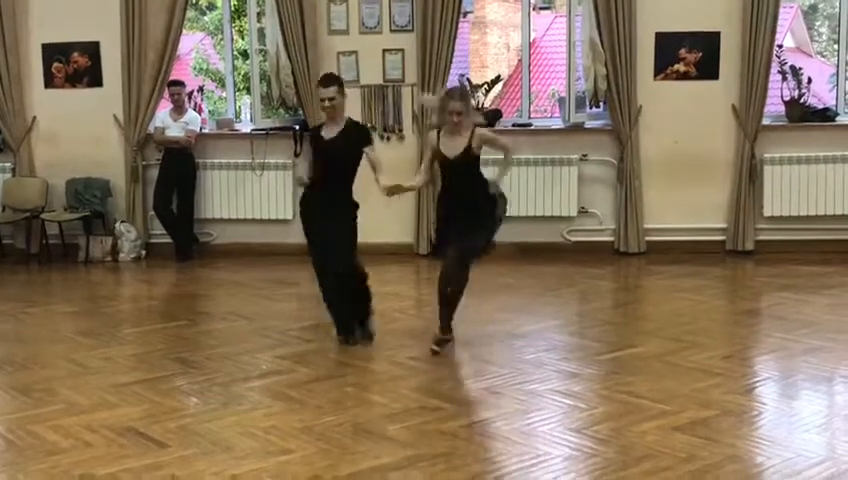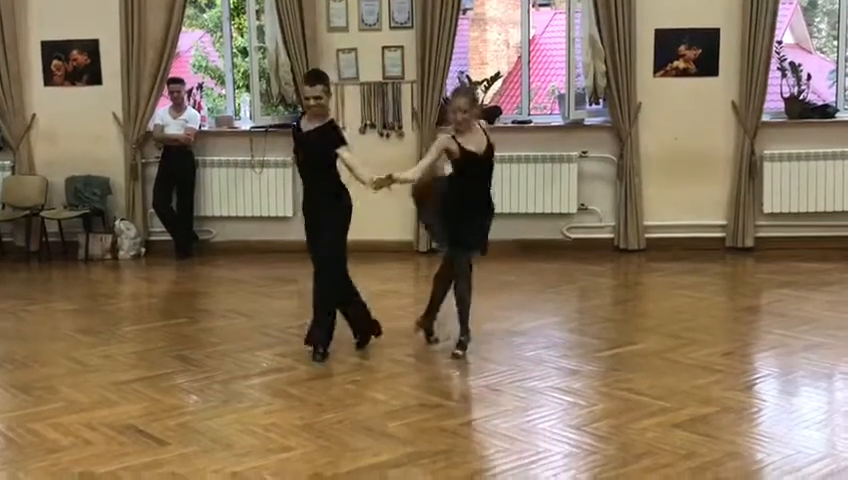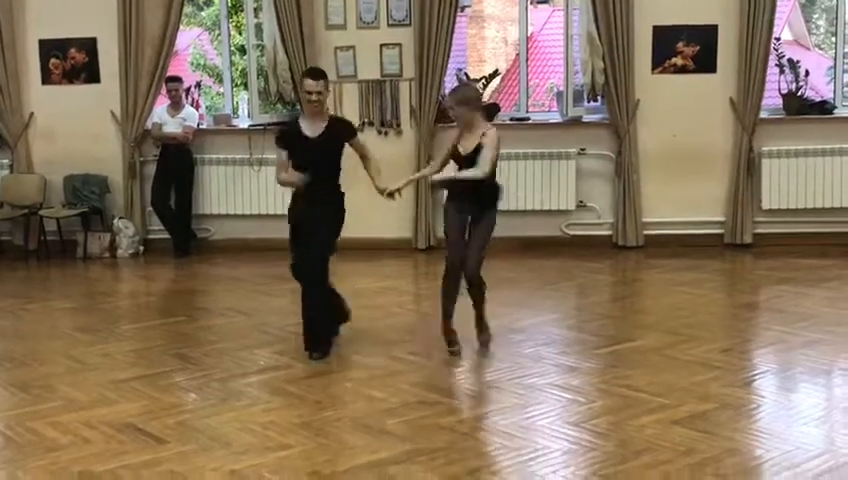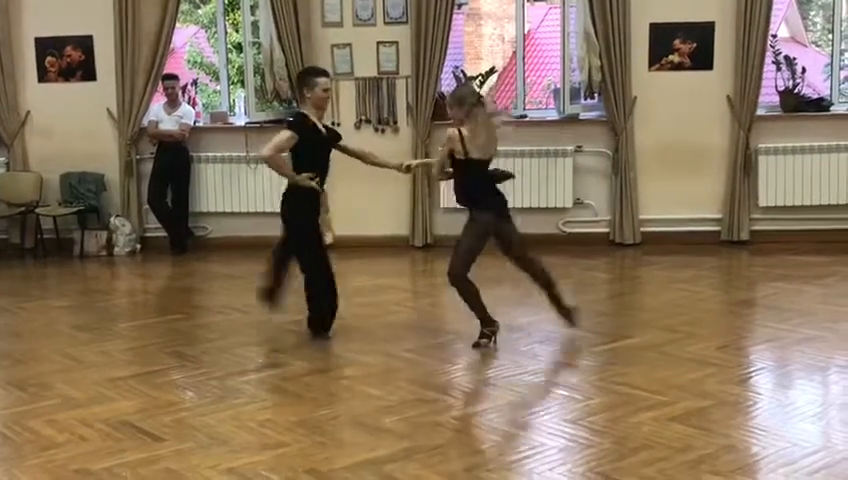
dt=0.3s
person 1, frame 1
left shoulder: (356, 131)
right shoulder: (314, 132)
left elbow: (374, 161)
left wrist: (381, 180)
right wrist: (304, 174)
left hip: (342, 208)
right hip: (312, 206)
left knee: (344, 268)
right knee: (324, 269)
left ankle: (360, 320)
right ankle: (346, 326)
person 1, frame 2
left shoulder: (331, 131)
right shoulder: (301, 122)
left elbow: (349, 160)
left wrist: (370, 180)
right wrist: (300, 159)
left hip: (334, 205)
right hip: (312, 204)
left knee: (328, 270)
right knee: (330, 271)
left ankle: (320, 339)
right ankle: (364, 325)
person 1, frame 3
left shoulder: (340, 126)
right shoulder: (289, 131)
left elbow: (365, 155)
right elbow: (281, 174)
left wrist: (378, 182)
right wrist: (290, 176)
left hip: (329, 204)
right hip: (302, 206)
left knee: (312, 266)
right knee: (303, 268)
left ankle: (318, 338)
right ankle: (335, 312)
person 1, frame 4
left shoulder: (324, 130)
right shoulder: (300, 124)
left elbow: (357, 153)
right elbow: (268, 154)
left wrist: (394, 166)
right wrist: (296, 179)
left hip: (309, 202)
right hip: (300, 204)
right knee: (317, 265)
right ankle: (319, 322)
person 2, frame 1
left shoulder: (480, 134)
right shoulder: (435, 138)
left elbow: (507, 150)
right elbow: (423, 177)
left wrist: (497, 180)
right wrist: (401, 188)
left hip: (478, 207)
right hip: (452, 207)
left knee: (460, 266)
right knee: (450, 268)
left ankle: (447, 325)
right ankle: (445, 328)
person 2, frame 2
left shoulder: (483, 129)
right shoulder: (447, 141)
right elbow: (417, 172)
right wrist: (393, 177)
left hip: (479, 208)
right hip: (457, 209)
left knee: (452, 264)
right knee: (460, 268)
left ankle: (428, 318)
right ankle: (463, 333)
person 2, frame 3
left shoulder: (489, 134)
right shoulder: (461, 135)
left elbow: (483, 171)
right elbow: (438, 165)
left wrist: (452, 175)
right wrist: (405, 183)
left hip: (484, 204)
right hip: (458, 202)
left knee: (471, 267)
right knee: (453, 265)
left ankle: (481, 323)
right ankle: (447, 326)
person 2, frame 4
left shoulder: (453, 135)
right shoulder: (486, 132)
left elbow: (438, 172)
left wrist: (450, 173)
right wrist: (422, 162)
left hip: (482, 209)
right hip: (493, 204)
left knee: (456, 273)
right knee: (523, 259)
left ankle: (488, 324)
right ankle: (561, 307)
person 3, frame 1
left shoulder: (193, 117)
right shoulder: (161, 115)
left elbow: (188, 142)
right elbow: (156, 138)
left wrist: (167, 140)
right wrist: (178, 139)
left hip: (185, 161)
right hip: (168, 160)
left knee: (185, 205)
right knee: (160, 204)
left ankle: (184, 246)
right ankle: (185, 239)
person 3, frame 2
left shoulder: (193, 114)
right shoulder: (161, 113)
left elbow: (187, 140)
right elbow: (156, 136)
left wrist: (166, 138)
right wrist: (177, 136)
left hip: (184, 158)
right hip: (167, 158)
left knee: (184, 203)
right knee: (159, 202)
left ankle: (184, 243)
right ankle: (185, 237)
person 3, frame 3
left shoulder: (191, 112)
right shoulder: (159, 111)
left elbow: (186, 138)
right elbow: (154, 134)
left wrist: (164, 137)
right wrist: (175, 135)
left hip: (182, 157)
right hip: (165, 156)
left knee: (183, 201)
right knee: (158, 200)
left ankle: (182, 242)
right ankle: (184, 235)
person 3, frame 4
left shoulder: (187, 110)
right shoulder: (156, 108)
left elbow: (182, 136)
right elbow: (150, 132)
left wrist: (160, 134)
right wrist: (172, 132)
left hip: (179, 154)
right hip: (162, 154)
left knee: (179, 199)
right knee: (154, 198)
left ankle: (179, 239)
right ankle: (180, 233)
